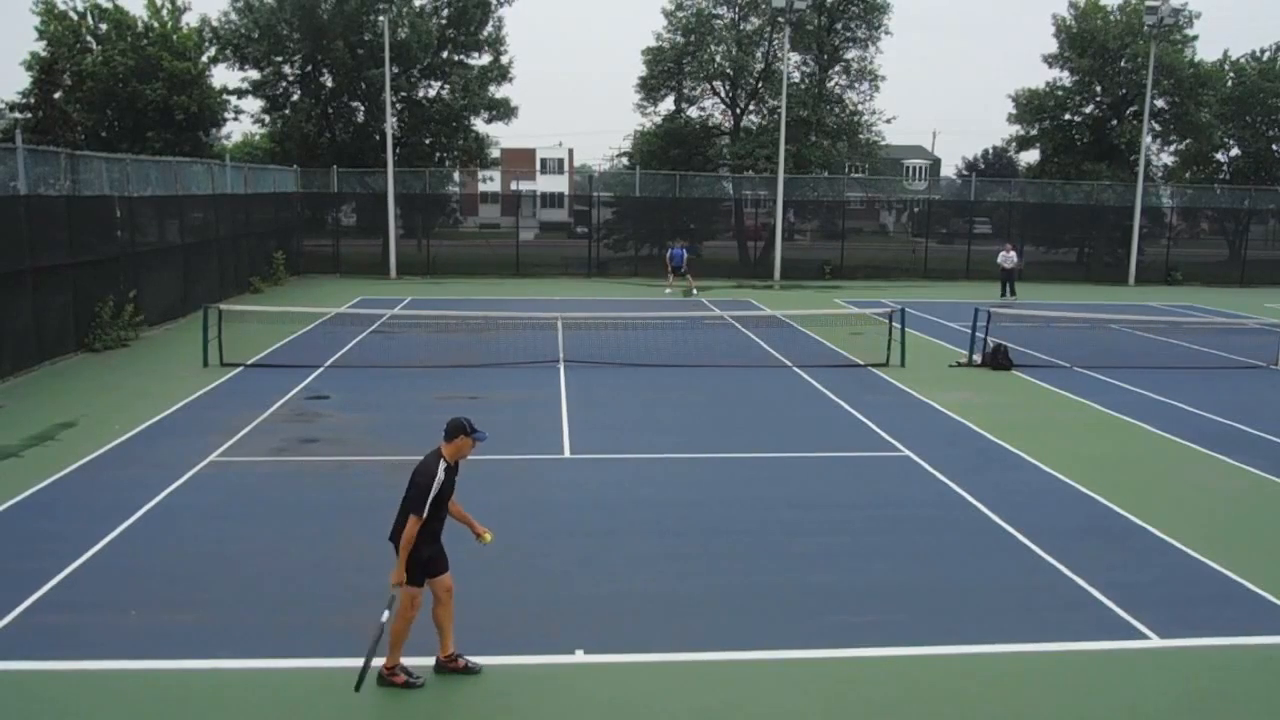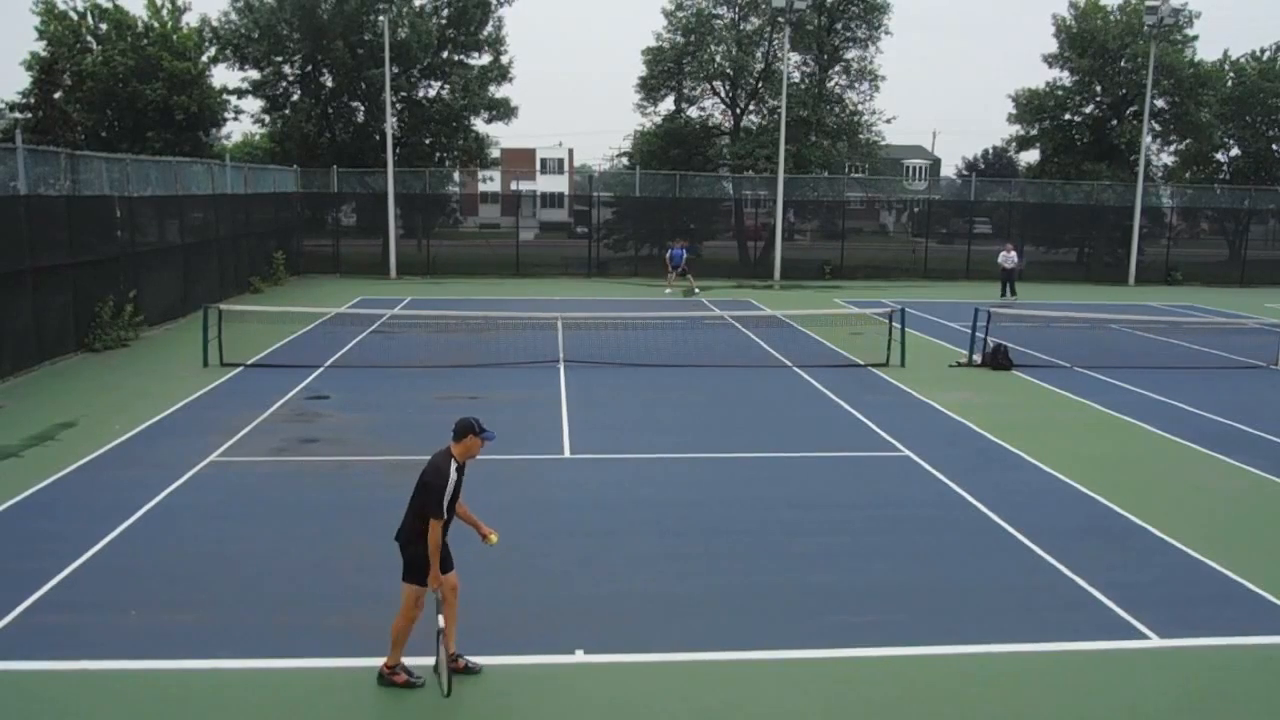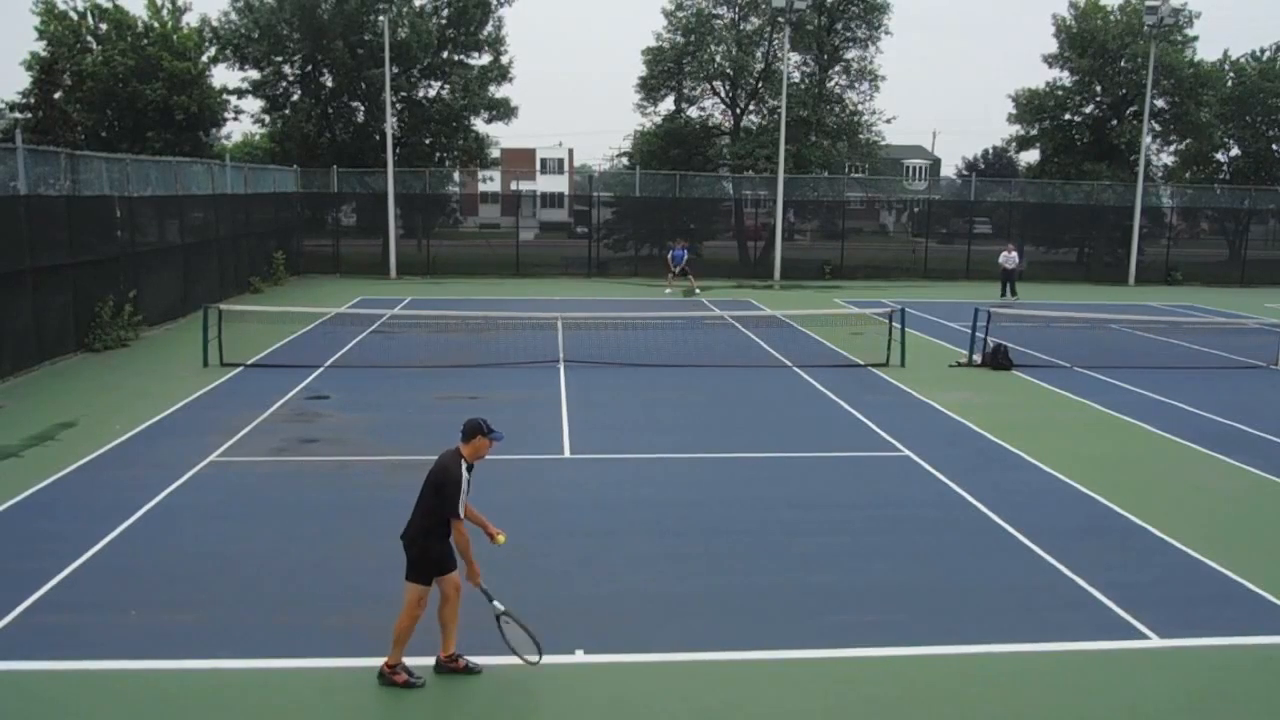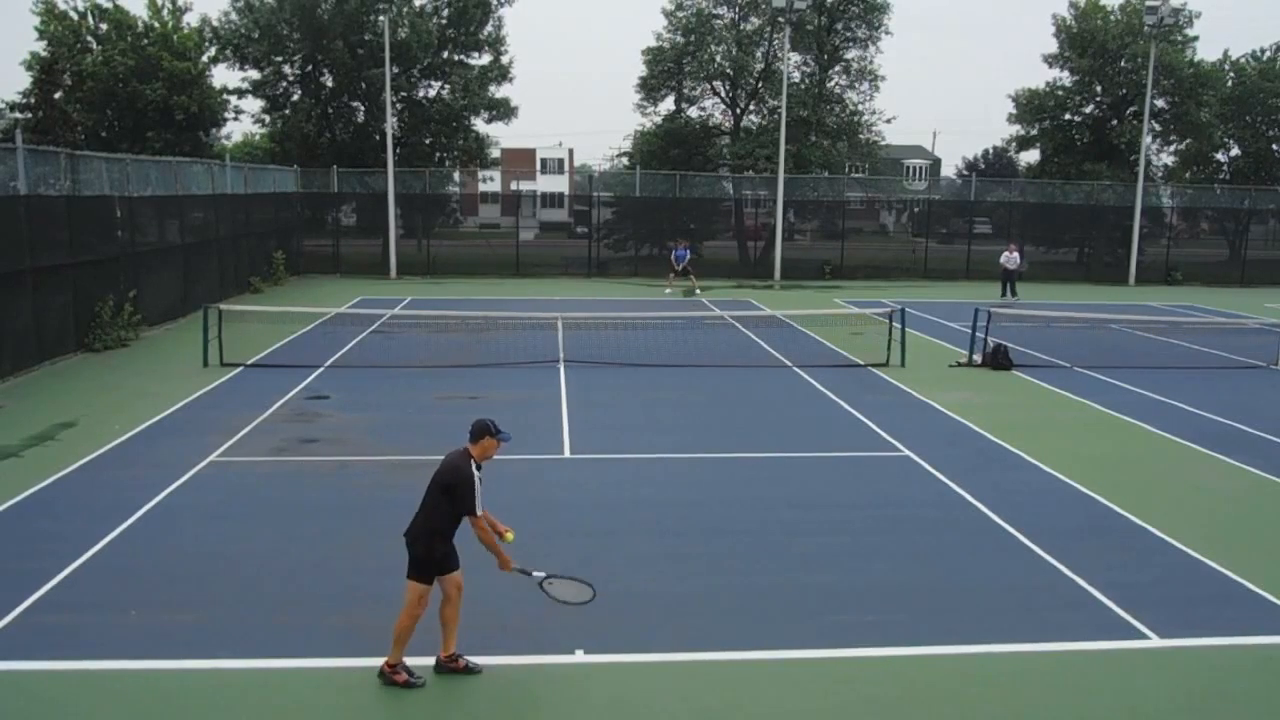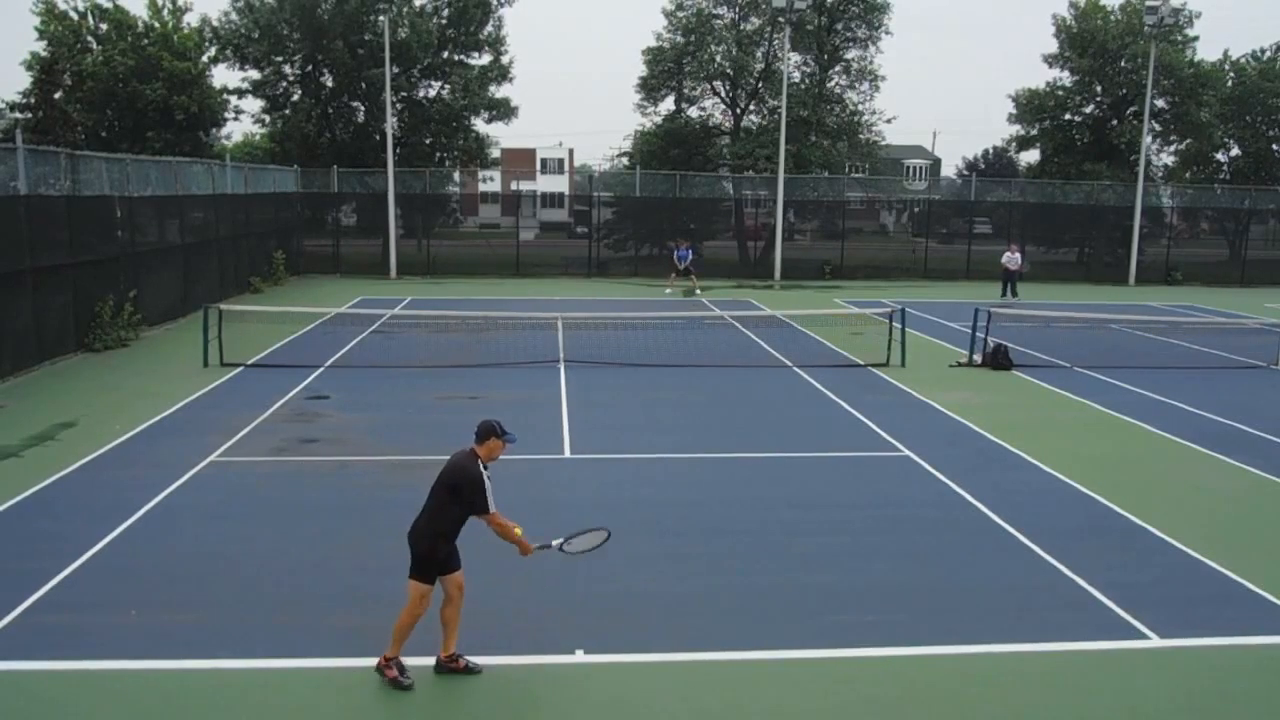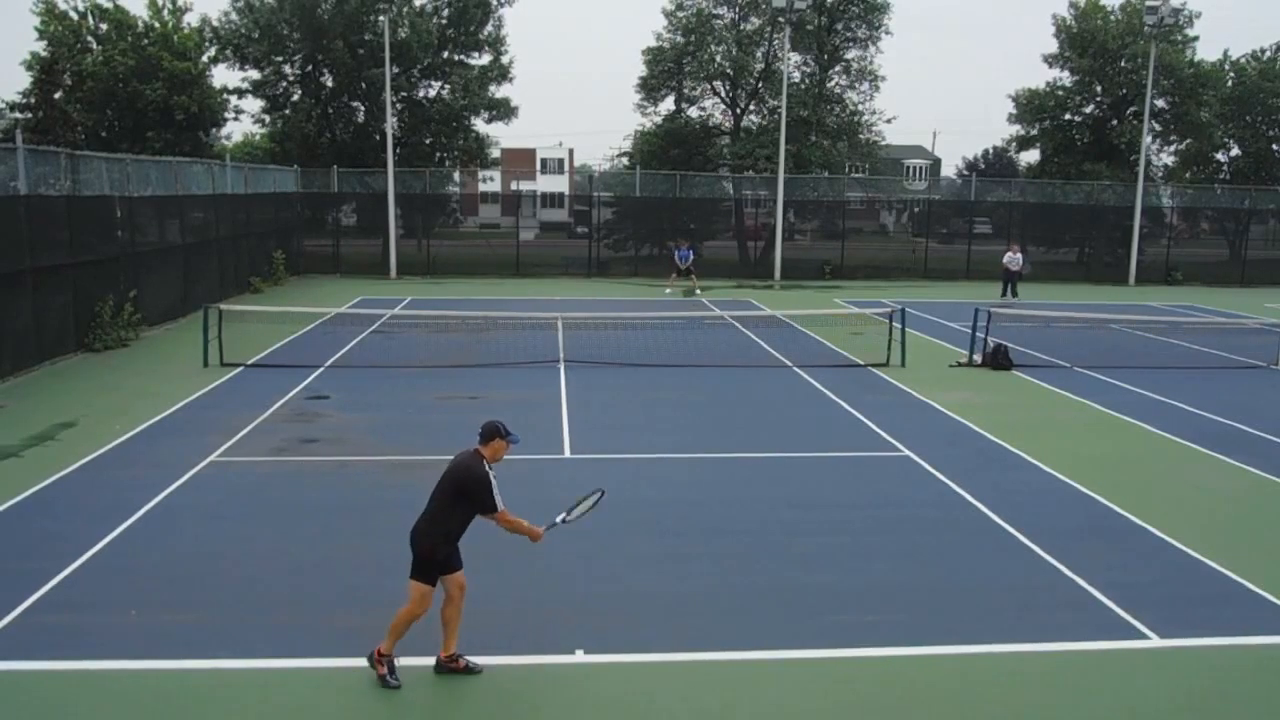
dt=0.1s
person 1, frame 1
left shoulder: (449, 462)
right shoulder: (434, 474)
right elbow: (413, 523)
left wrist: (474, 525)
right wrist: (400, 566)
left hip: (430, 540)
right hip: (414, 543)
left knee: (444, 590)
right knee: (409, 607)
left ankle: (447, 657)
right ankle: (389, 669)
person 1, frame 2
left shoulder: (455, 461)
right shoulder: (444, 473)
right elbow: (435, 526)
left wrist: (479, 526)
right wrist: (434, 569)
left hip: (433, 539)
right hip: (418, 542)
left knee: (450, 589)
right knee: (413, 606)
left ankle: (449, 656)
right ankle: (390, 668)
person 1, frame 3
left shoulder: (456, 459)
right shoulder: (457, 473)
right elbow: (460, 527)
left wrist: (487, 527)
right wrist: (471, 567)
left hip: (436, 539)
right hip: (422, 542)
left knee: (452, 590)
right knee: (415, 607)
left ankle: (447, 657)
right ankle: (391, 667)
person 1, frame 4
left shoulder: (463, 459)
right shoulder: (467, 473)
right elbow: (478, 525)
left wrist: (496, 524)
right wrist: (501, 557)
left hip: (439, 537)
right hip: (425, 540)
left knee: (454, 590)
right knee: (416, 605)
left ankle: (447, 656)
right ankle: (392, 666)
person 1, frame 5
left shoulder: (466, 459)
right shoulder: (474, 473)
left elbow: (479, 509)
right elbow: (493, 522)
left wrist: (507, 524)
right wrist: (521, 543)
left hip: (441, 538)
right hip: (427, 540)
left knee: (455, 589)
right knee: (417, 605)
left ankle: (447, 657)
right ankle: (389, 662)
person 1, frame 6
left shoulder: (470, 459)
right shoulder: (480, 473)
left elbow: (486, 509)
right elbow: (502, 519)
left wrist: (515, 522)
right wrist: (530, 532)
left hip: (443, 538)
right hip: (429, 541)
left knee: (456, 589)
right knee: (418, 605)
left ankle: (447, 657)
right ankle: (382, 654)
